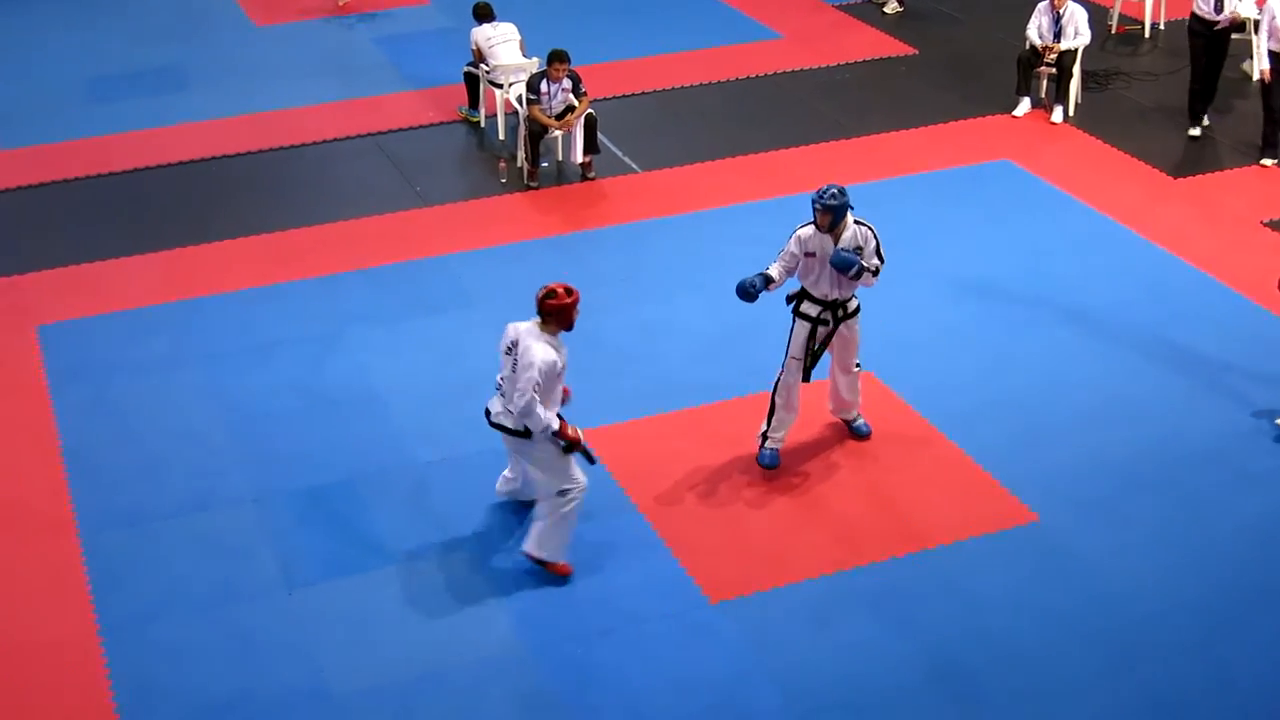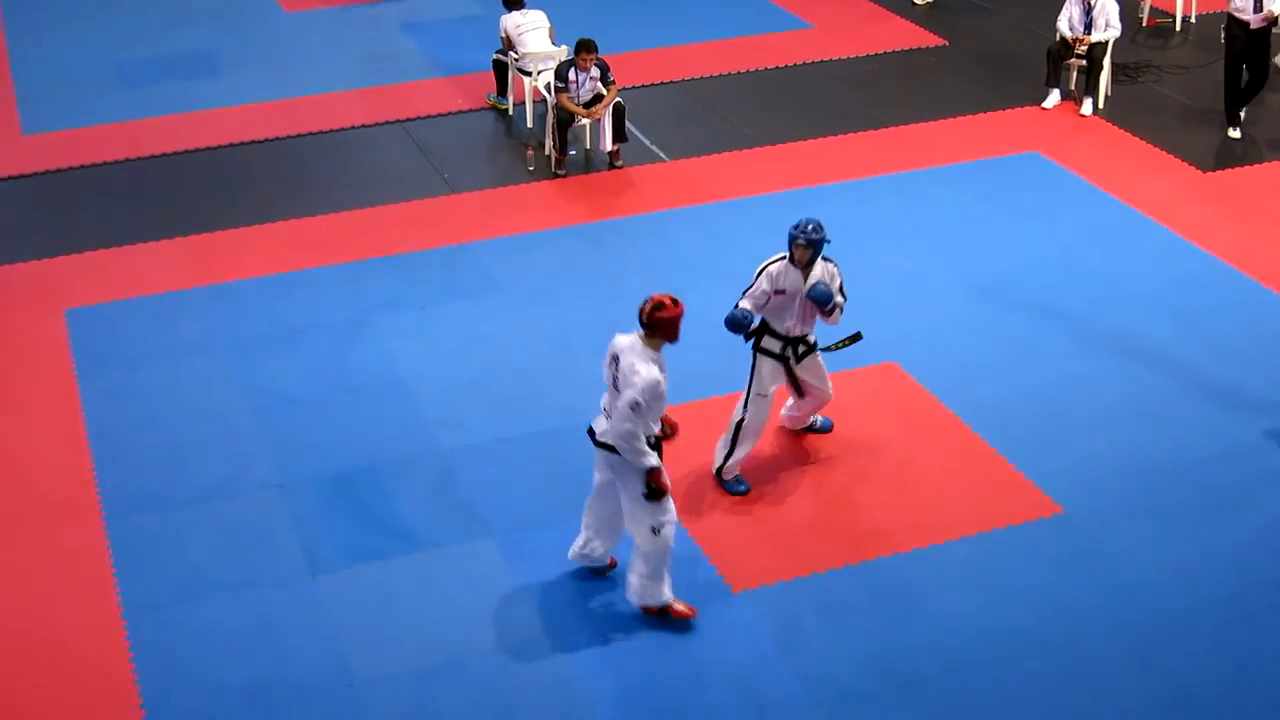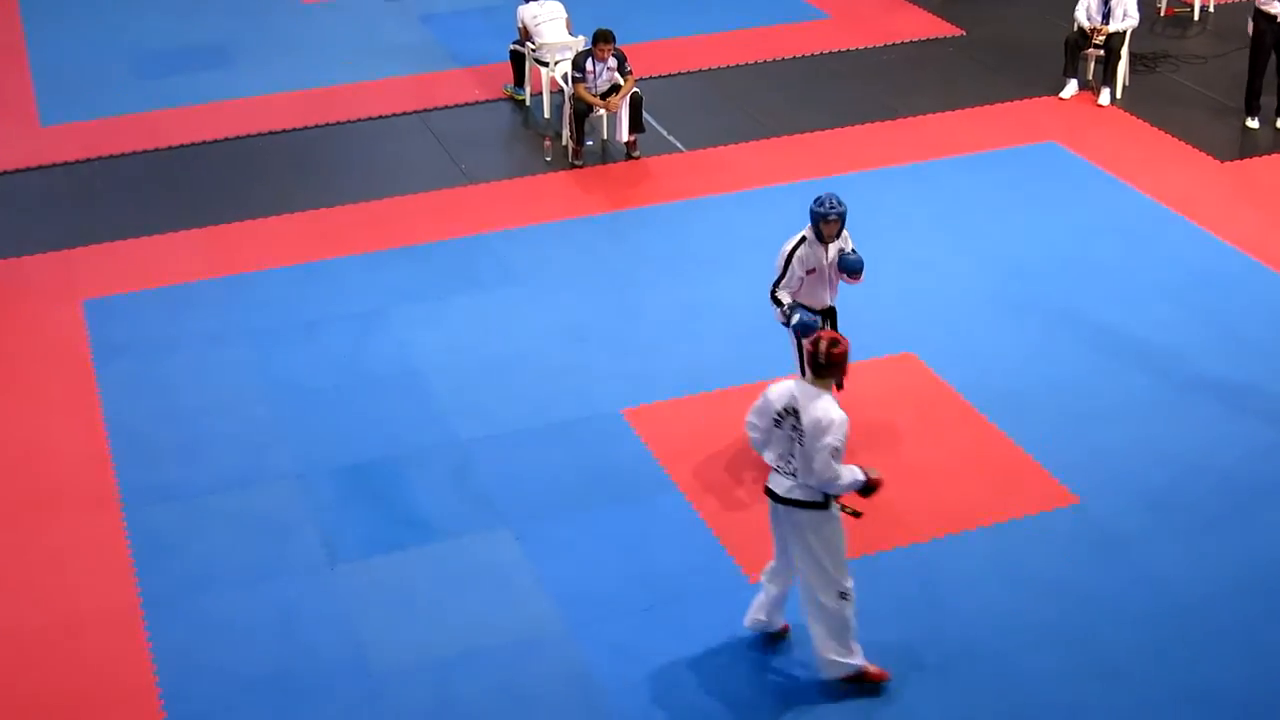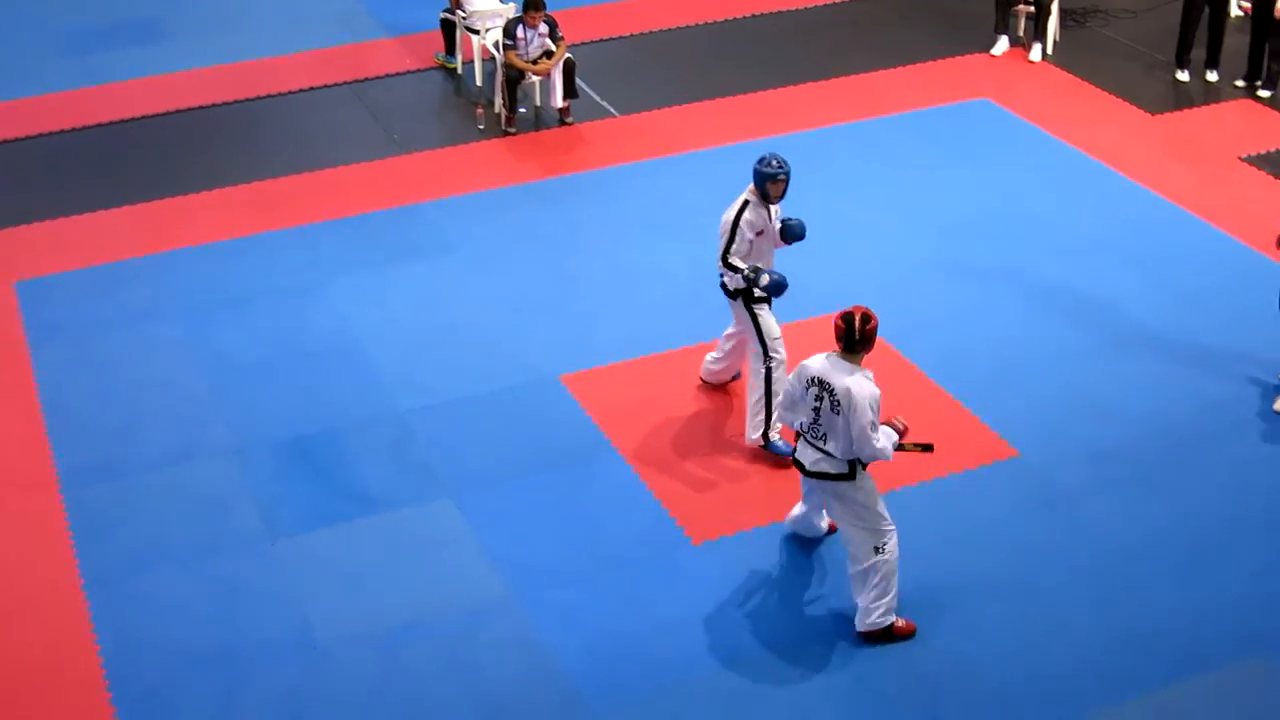
dt=0.5s
person 1, frame 1
left shoulder: (522, 329)
right shoulder: (544, 357)
right elbow: (529, 407)
right wrist: (560, 429)
left hip: (504, 415)
right hip: (520, 428)
left knee: (527, 461)
right knee: (570, 485)
left ankle: (516, 489)
right ankle: (544, 550)
person 1, frame 2
left shoulder: (623, 342)
right shoulder: (647, 375)
right elbow: (627, 432)
left wrist: (656, 417)
right wrist: (651, 469)
left hip: (606, 436)
right hip: (626, 449)
left knee: (606, 499)
right knee: (658, 519)
left ankle: (590, 552)
right ankle: (653, 598)
person 1, frame 3
left shoulder: (781, 389)
right shoulder: (830, 416)
left elbow: (754, 430)
right elbow: (827, 476)
right wrist: (861, 479)
left hip: (779, 492)
right hip: (811, 506)
left knee: (786, 559)
right knee: (830, 584)
left ankle: (763, 619)
right ankle: (844, 664)
person 1, frame 4
left shoulder: (811, 364)
right shoulder: (863, 389)
left elbow: (786, 409)
right elbow: (868, 448)
right wrist: (893, 433)
left hip: (806, 458)
right hip: (841, 473)
left knee: (816, 500)
right knee: (879, 538)
left ankle: (807, 525)
right ankle: (876, 621)
person 2, frame 1
left shoulder: (863, 234)
right shoulder: (804, 235)
left elbow: (873, 275)
right elbow: (784, 265)
left wrist: (856, 269)
right wrist: (762, 280)
left hip: (845, 311)
right hip: (810, 311)
left knee: (847, 366)
right knee: (792, 373)
left ankle: (848, 414)
right ankle: (771, 441)
person 2, frame 2
left shoulder: (828, 271)
right shoulder: (773, 269)
left elbow: (835, 315)
right elbow: (752, 299)
left wrist: (828, 304)
right wrist: (741, 314)
left hip: (802, 345)
right hip: (770, 346)
left knee: (820, 392)
right knee: (755, 408)
left ankle: (798, 418)
right ankle: (727, 468)
person 2, frame 3
left shoulder: (840, 238)
right shoulder: (798, 251)
left elbow: (850, 274)
right elbow: (779, 292)
left wrist: (853, 267)
right wrist: (794, 317)
left hip: (824, 314)
right hip: (804, 317)
person 2, frame 4
left shoulder: (771, 203)
right shoulder: (741, 215)
right elbow: (727, 260)
left wrist: (788, 232)
right wrist: (757, 277)
left hip: (757, 284)
right hip: (744, 290)
left knee: (743, 333)
right knee: (773, 356)
left ankle: (715, 372)
right ankle: (765, 433)
